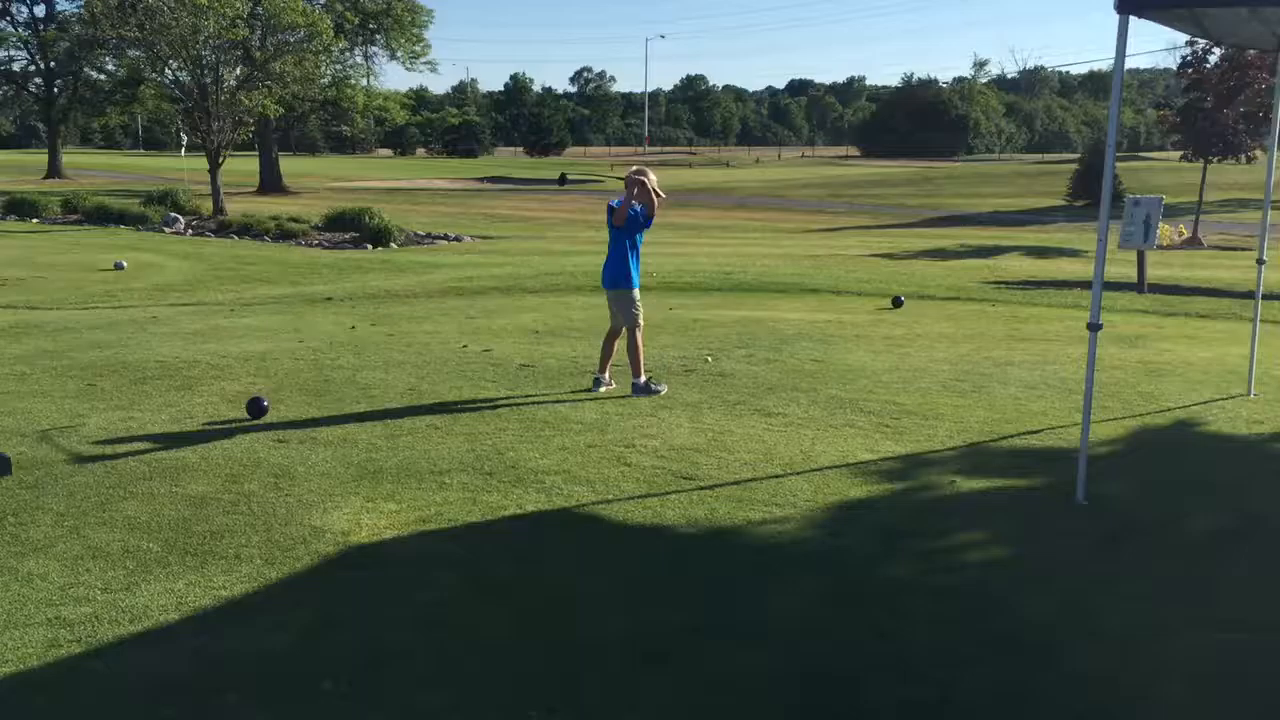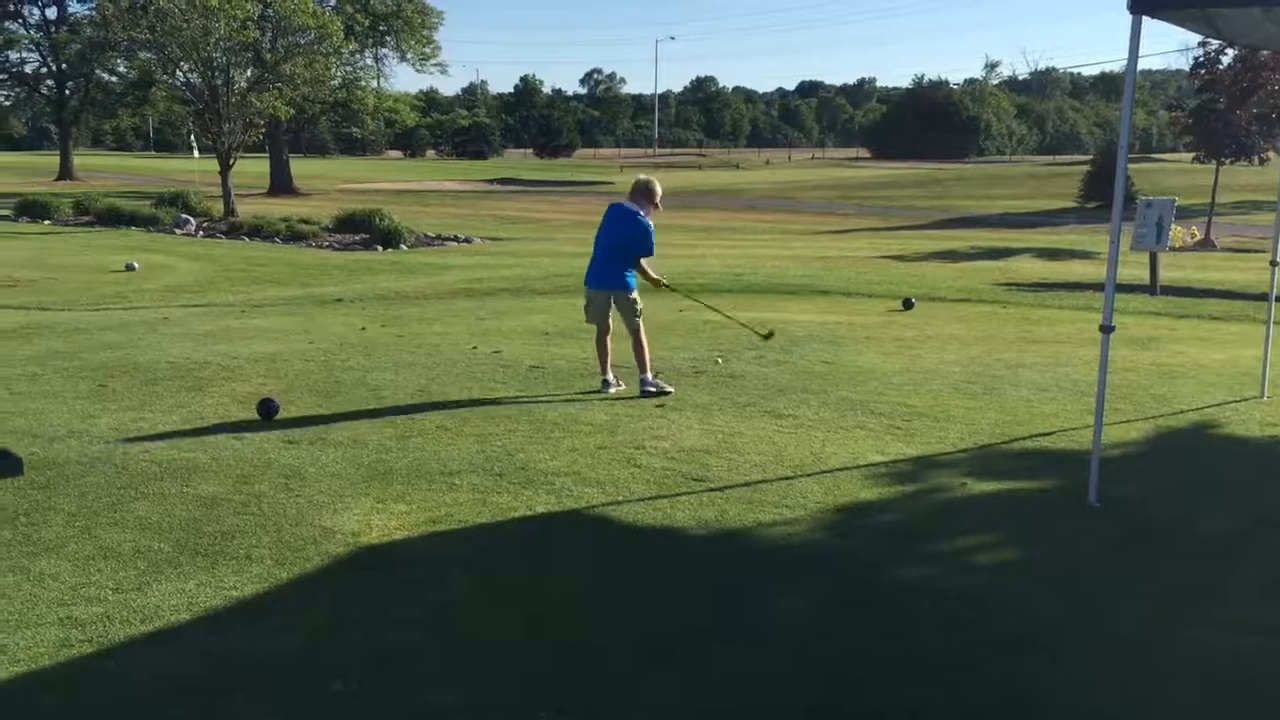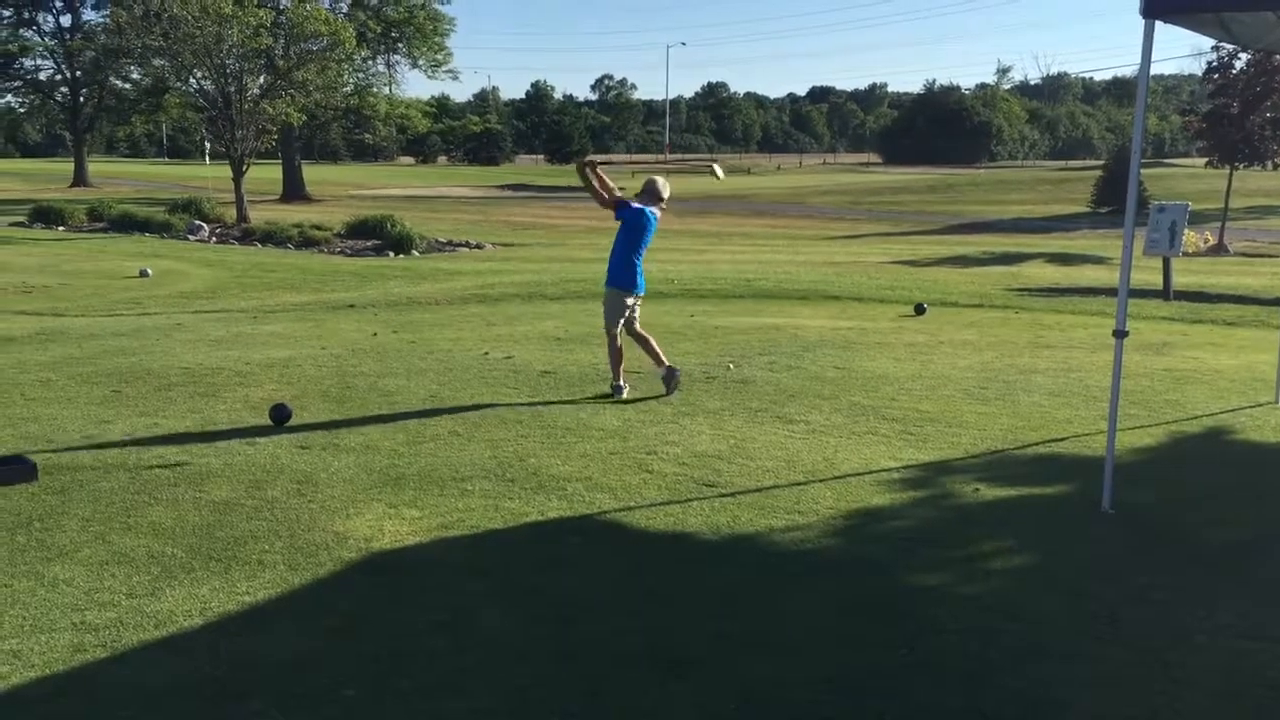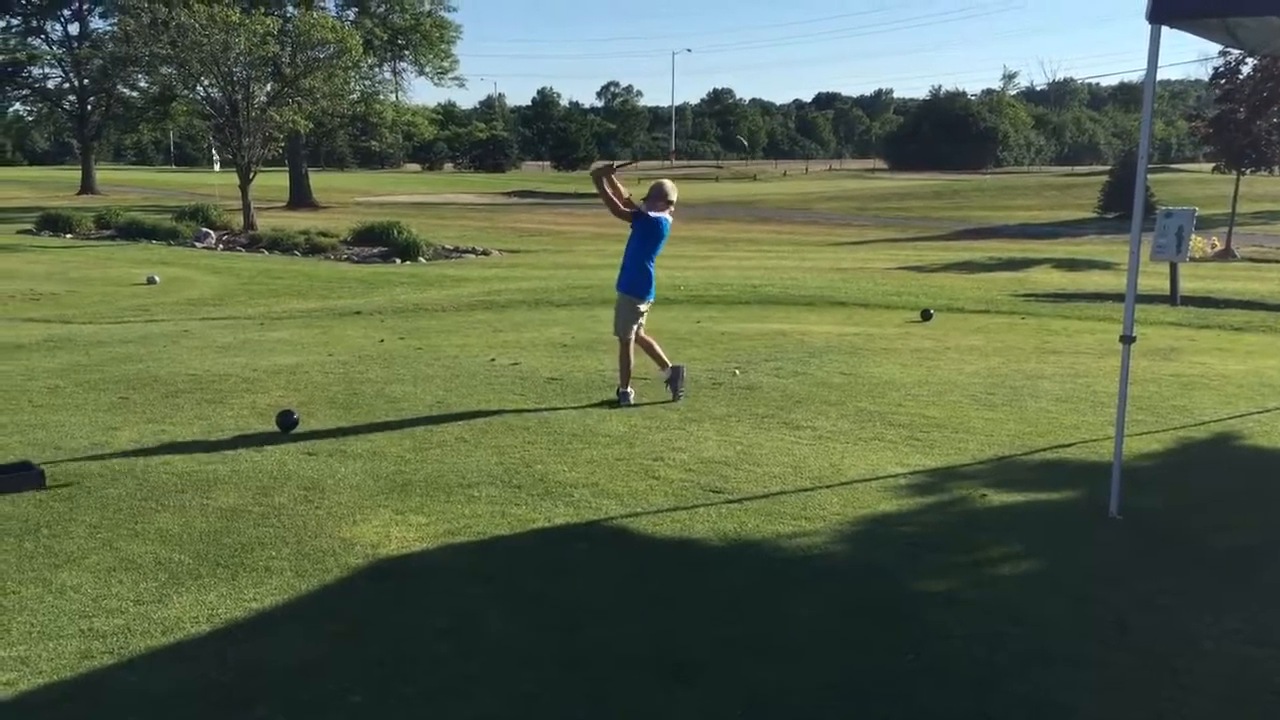
dt=0.3s
person 1, frame 1
left shoulder: (641, 211)
right shoulder: (616, 207)
left elbow: (654, 207)
right elbow: (618, 220)
left wrist: (648, 189)
right wrist: (630, 196)
left hip: (618, 277)
right hip: (622, 278)
left knee: (617, 327)
right knee: (634, 327)
left ankle: (601, 377)
right ankle: (639, 381)
person 1, frame 2
left shoulder: (614, 210)
right shoulder: (644, 226)
right elbow: (636, 261)
right wrist: (652, 279)
left hip: (595, 280)
right hip: (620, 282)
left knee: (603, 328)
right knee: (636, 328)
left ankle: (607, 379)
right ankle: (646, 380)
person 1, frame 3
left shoulder: (639, 214)
right shoulder: (648, 216)
left elbow: (607, 201)
right elbow: (615, 196)
left wrist: (585, 173)
right wrist: (594, 171)
left hip: (620, 282)
right hip: (632, 283)
left knee: (613, 332)
right knee: (632, 329)
left ankle: (618, 385)
right ankle: (665, 368)
person 1, frame 4
left shoulder: (654, 221)
right shoulder: (658, 222)
left elbow: (621, 211)
right elbow: (627, 203)
left wrist: (601, 183)
right wrist: (609, 177)
left hip: (634, 288)
right hip: (642, 288)
left knee: (626, 339)
right knee: (637, 335)
left ankle: (625, 391)
right ankle: (670, 370)
